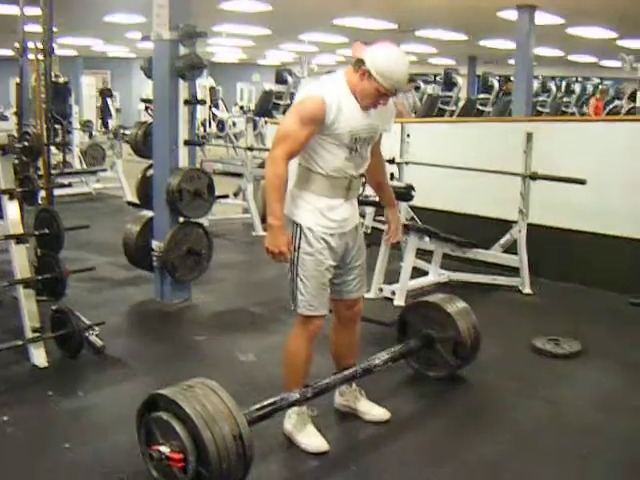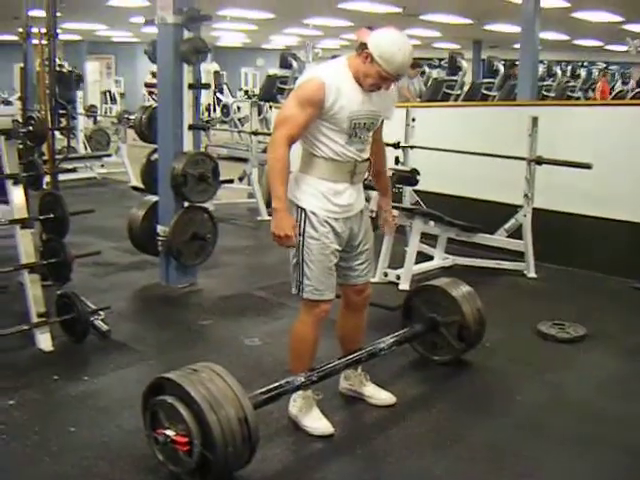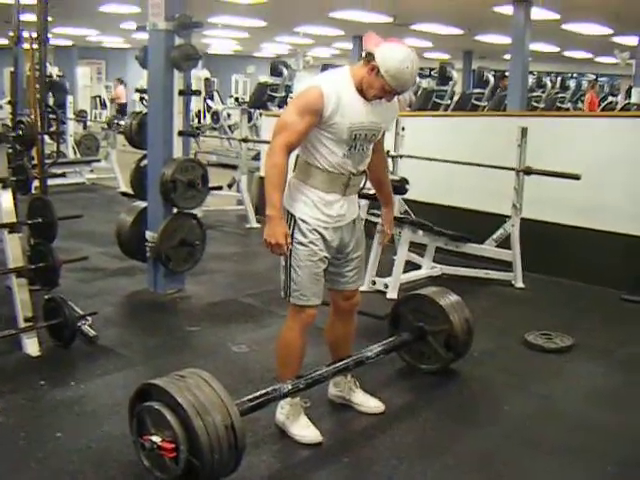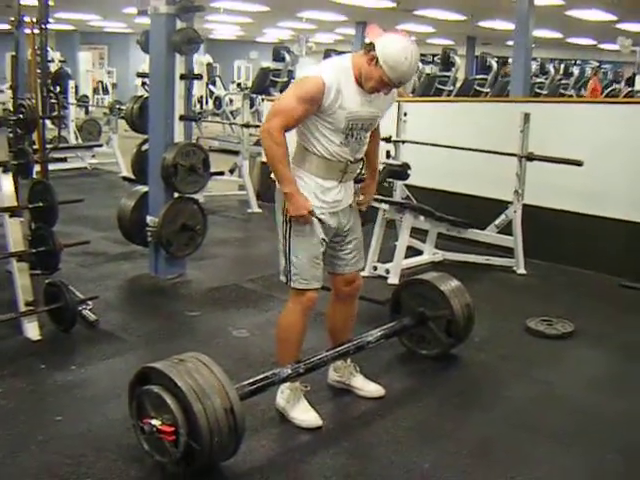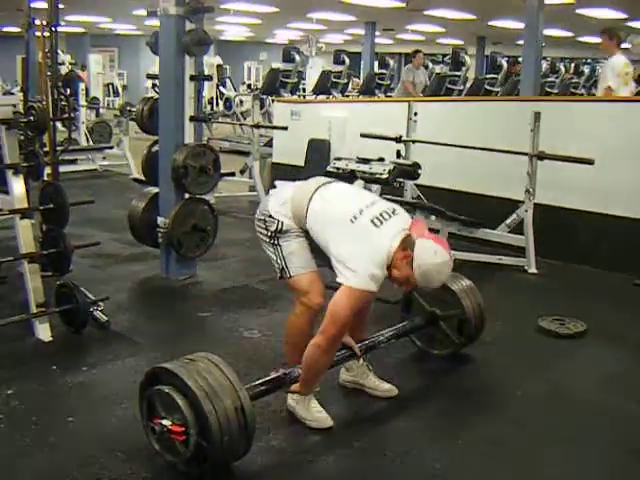
dt=1s
person 1, frame 1
left shoulder: (379, 106)
right shoulder: (320, 99)
right elbow: (277, 157)
left wrist: (390, 205)
right wrist: (275, 224)
left hip: (349, 219)
right hip: (312, 220)
left knee: (350, 310)
right knee: (310, 319)
left ankle: (348, 392)
right ankle: (295, 414)
person 1, frame 2
left shoulder: (383, 92)
right shoulder: (321, 82)
right elbow: (280, 141)
left wrist: (385, 196)
right wrist: (280, 208)
left hip: (355, 204)
right hip: (316, 206)
left knee: (359, 295)
right knee: (316, 306)
left ankle: (353, 376)
right ankle: (300, 398)
person 1, frame 3
left shoulder: (386, 104)
right shoulder: (322, 92)
right elbow: (278, 149)
left wrist: (388, 205)
right wrist: (274, 216)
left hip: (348, 214)
right hip: (308, 214)
left knee: (347, 302)
right knee: (304, 312)
left ankle: (342, 383)
right ankle: (288, 406)
person 1, frame 4
left shoulder: (383, 92)
right shoulder: (321, 82)
right elbow: (271, 129)
left wrist: (372, 179)
right wrist: (290, 191)
left hip: (344, 199)
right hip: (306, 199)
left knee: (349, 286)
right knee: (304, 296)
left ankle: (341, 368)
right ankle: (288, 389)
person 1, frame 5
left shoulder: (408, 227)
right shoulder: (367, 269)
right elbow: (325, 340)
right wrist: (303, 389)
left hip: (317, 200)
right hip: (280, 213)
right knee: (312, 299)
left ankle: (355, 368)
right ankle: (298, 394)
